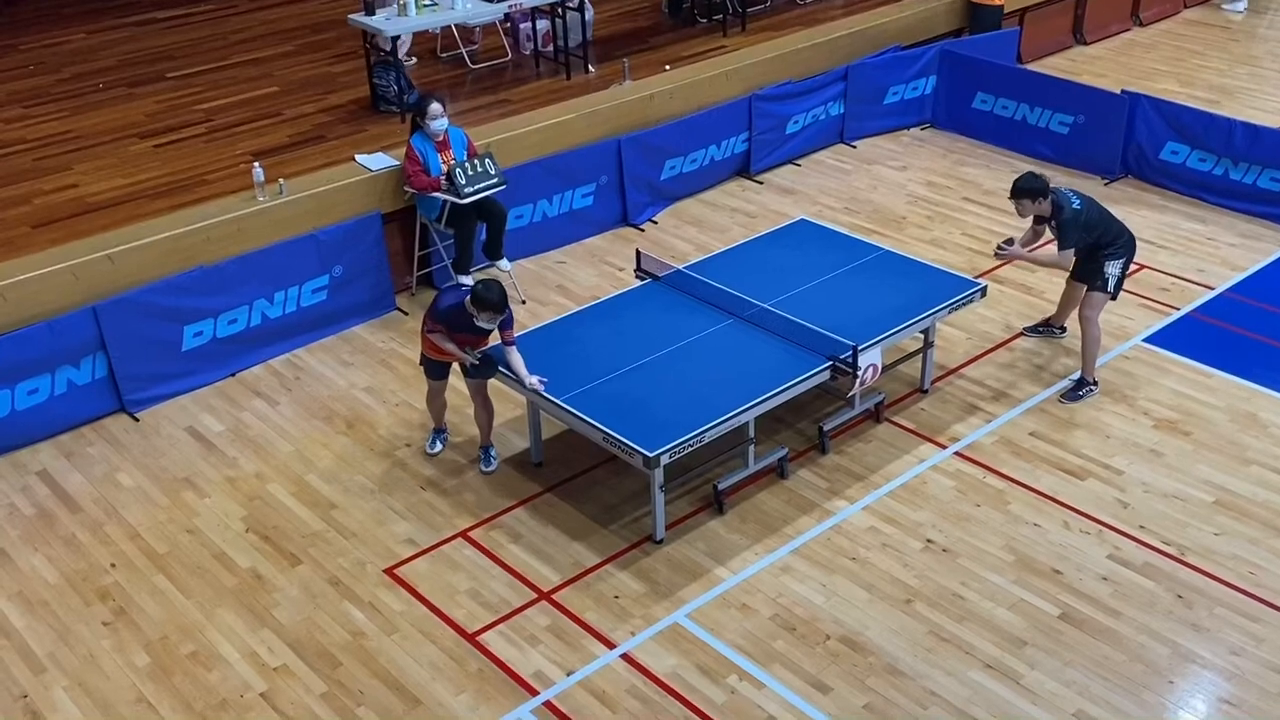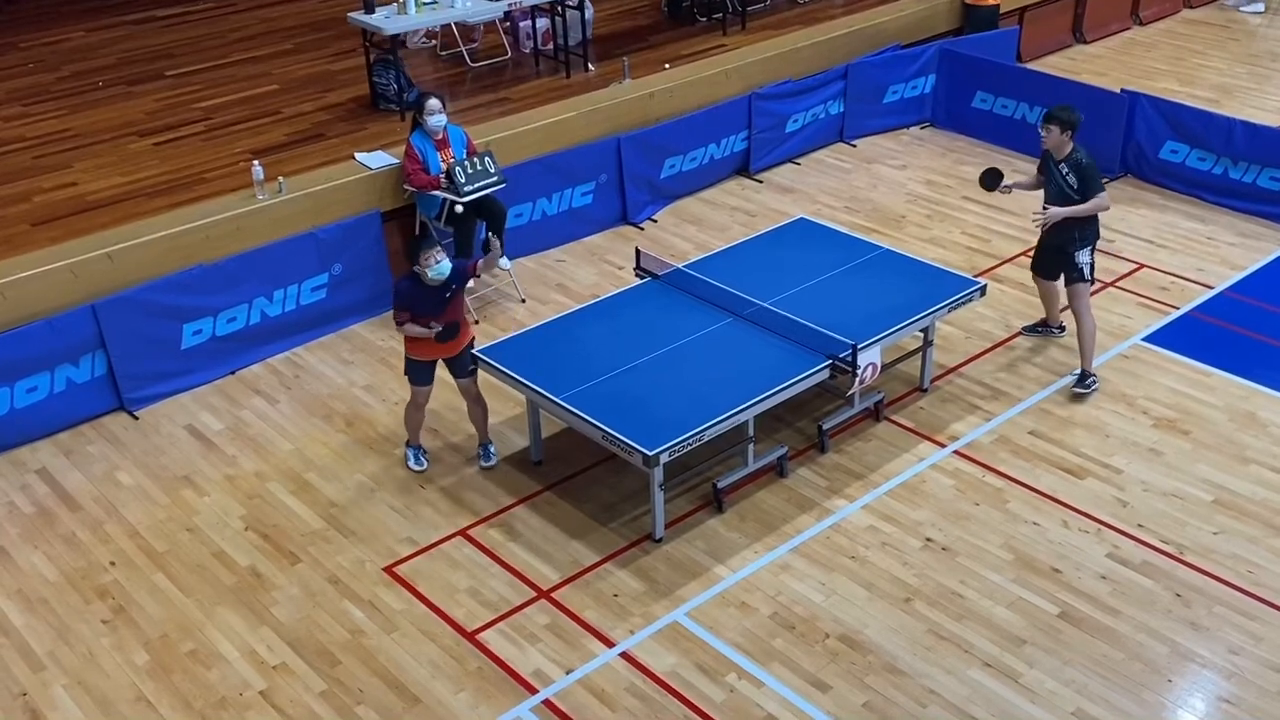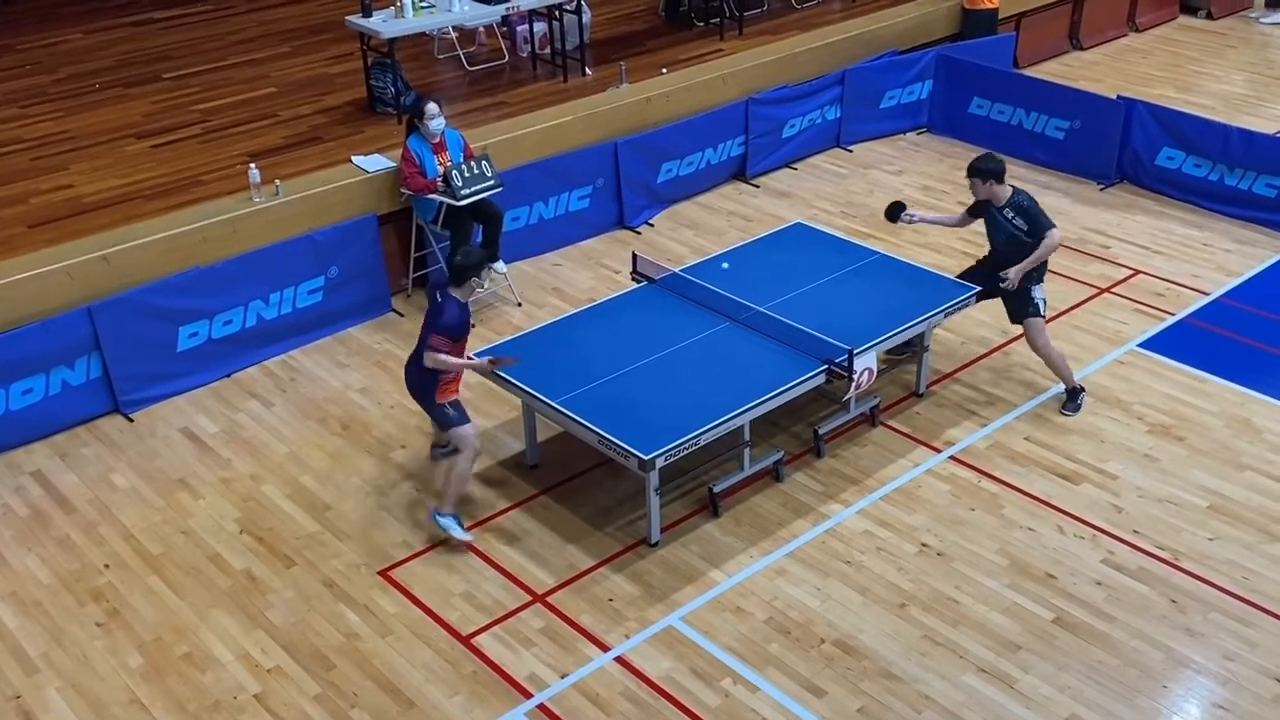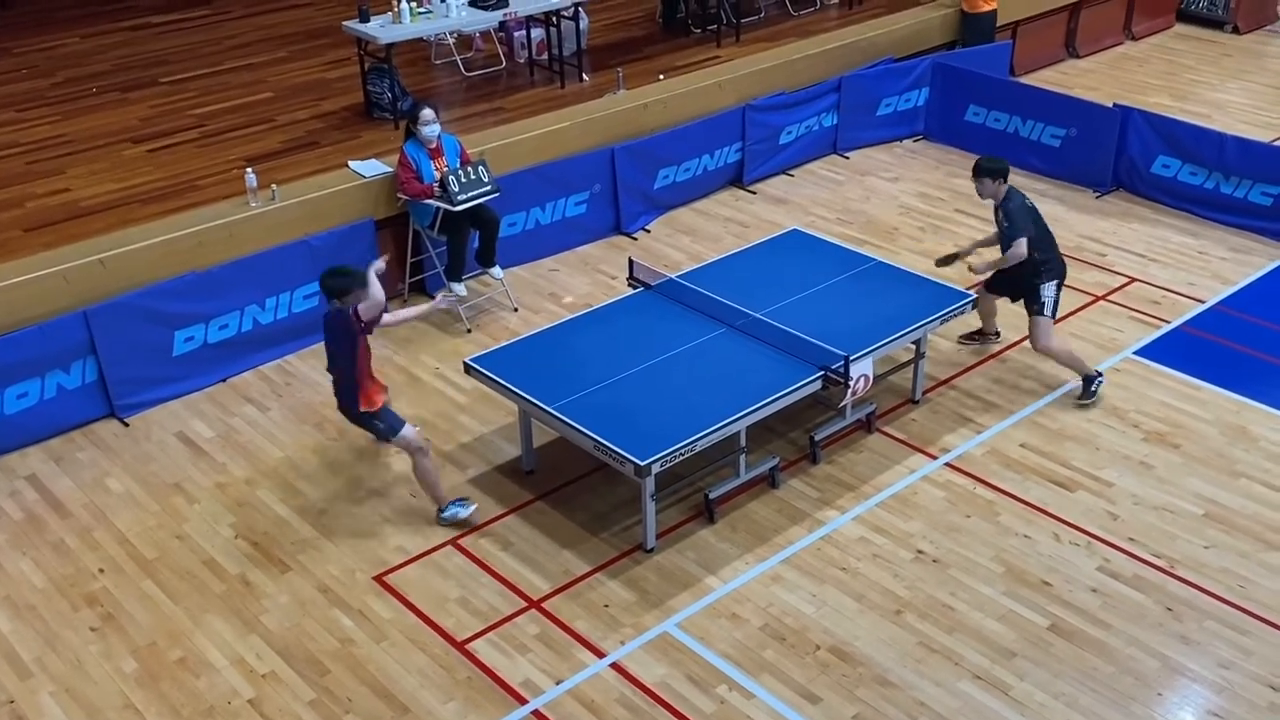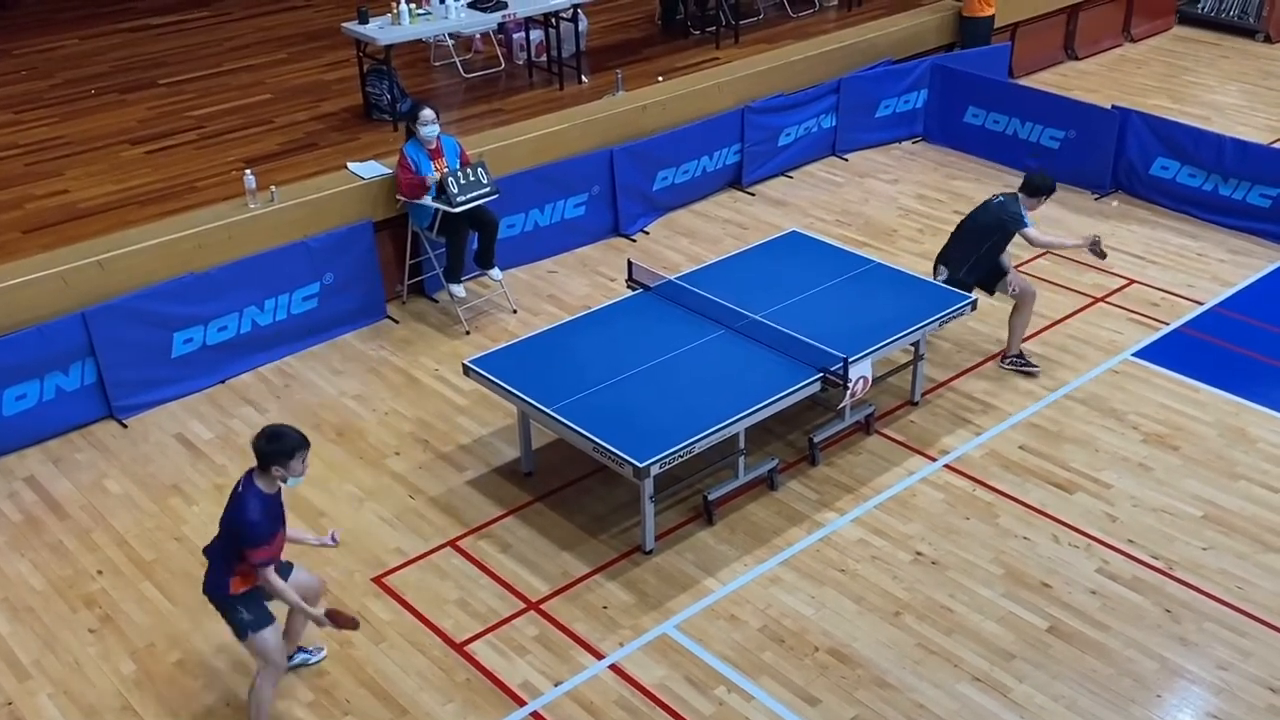
dt=1s
person 1, frame 1
left shoulder: (501, 313)
right shoulder: (444, 306)
left elbow: (510, 349)
right elbow: (432, 332)
left wrist: (526, 377)
right wrist: (461, 354)
left hip: (474, 347)
right hip: (438, 347)
left knee: (480, 394)
right knee: (436, 391)
left ankle: (486, 446)
right ankle: (439, 430)
person 1, frame 2
left shoulder: (456, 270)
right shoulder: (406, 288)
left elbow: (483, 266)
right elbow: (401, 325)
left wrist: (494, 254)
right wrist: (430, 333)
left hip: (459, 342)
right hip: (421, 349)
left knee: (472, 393)
right knee: (419, 400)
left ankle: (484, 444)
right ankle: (413, 445)
person 1, frame 3
left shoulder: (442, 290)
right shoulder: (452, 316)
right elbow: (431, 359)
right wrist: (470, 363)
left hip: (417, 375)
right hip: (434, 386)
right knee: (471, 447)
left ankle: (441, 446)
right ankle: (445, 513)
person 1, frame 4
left shoulder: (348, 316)
right shoulder: (340, 320)
left elbow: (386, 319)
right elbow: (376, 304)
left wrist: (430, 306)
right wrist: (371, 274)
left hip: (359, 391)
right hip: (361, 404)
left knee: (384, 403)
right knee: (419, 447)
left ankle: (385, 434)
right ankle: (445, 507)
person 1, frame 5
left shoulder: (261, 481)
right shoulder: (253, 517)
left elbow: (276, 532)
right elbow: (268, 577)
left wrist: (318, 540)
right wrist: (311, 614)
left hip: (251, 570)
right hip: (232, 587)
left knee: (315, 587)
right knee: (275, 662)
left ankle: (291, 651)
person 2, frame 1
left shoulder: (1068, 215)
right shoulder: (1047, 201)
left elbow: (1064, 262)
right elbow: (1037, 231)
left wrist: (1021, 256)
right wrist: (1017, 246)
left hip: (1115, 250)
right hip: (1092, 245)
left knee: (1088, 313)
right knee: (1073, 285)
left ankle: (1088, 381)
right ankle: (1055, 325)
person 2, frame 2
left shoulder: (1082, 163)
right shoulder: (1048, 154)
left elbow: (1103, 202)
left wrist: (1063, 212)
right wrist: (1014, 184)
left hip: (1078, 240)
right hip: (1052, 233)
left knee: (1079, 304)
right knee: (1042, 278)
left ankle: (1087, 374)
right ankle: (1052, 323)
person 2, frame 3
left shoulder: (1024, 204)
right shoulder: (984, 201)
left elbow: (1054, 238)
right elbow: (963, 220)
left wrist: (1020, 269)
right wrist: (920, 217)
left hip: (1023, 278)
right hip: (993, 267)
left knee: (1038, 343)
left ankle: (1075, 389)
person 2, frame 4
left shoulder: (1013, 207)
right shoulder: (1002, 202)
left elbow: (1020, 252)
left wrist: (987, 266)
right wrist: (973, 246)
left hip: (1045, 272)
right hip: (1023, 267)
left knee: (1041, 343)
right knee: (983, 296)
left ankle: (1091, 375)
right ankle: (988, 333)
person 2, frame 5
left shoulder: (1008, 203)
right shoulder: (1011, 210)
left elbow: (996, 244)
right elbow: (1036, 241)
left wrist: (1010, 271)
right wrist: (1080, 243)
left hip: (980, 262)
right hip: (954, 265)
left knee: (1027, 293)
left ankle: (1011, 355)
person 3, frame 1
left shoulder: (457, 134)
right shoulder: (416, 144)
right elbow: (413, 179)
right wrist: (437, 183)
right hip: (437, 200)
left knee: (498, 212)
right knee: (467, 219)
left ankle: (494, 254)
right ankle: (462, 271)
person 3, frame 2
left shoulder: (457, 132)
right shoulder: (416, 141)
right elbow: (413, 177)
right wrist: (437, 181)
right hip: (437, 198)
left knee: (497, 210)
right knee: (466, 218)
person 3, frame 3
left shoulder: (454, 136)
right shoulder: (413, 146)
right elbow: (410, 181)
right wrist: (434, 185)
right hip: (435, 202)
left knee: (495, 213)
right knee: (463, 222)
left ankle: (490, 255)
person 3, frame 4
left shoulder: (451, 142)
right shoulder: (410, 152)
right elbow: (407, 186)
right wrist: (431, 190)
right hip: (431, 208)
left knee: (491, 219)
right knee: (461, 227)
left ankle: (486, 260)
right ankle: (454, 276)
person 3, frame 5
left shoulder: (450, 143)
right shoulder: (409, 152)
right elbow: (405, 188)
right wrist: (424, 182)
right hip: (430, 209)
left knee: (490, 221)
right knee: (459, 228)
left ankle: (485, 262)
right ankle: (452, 278)
